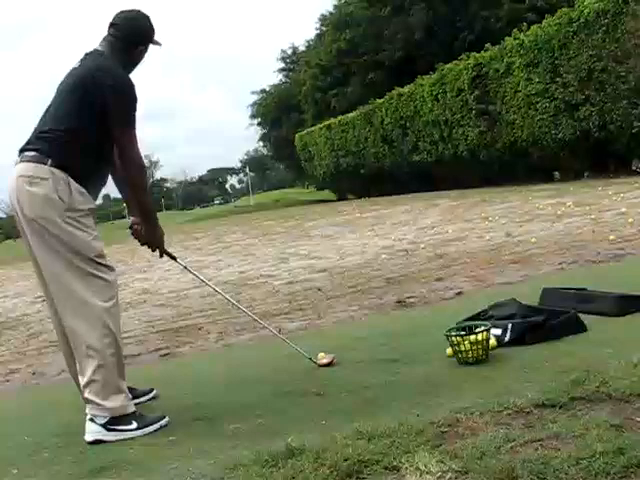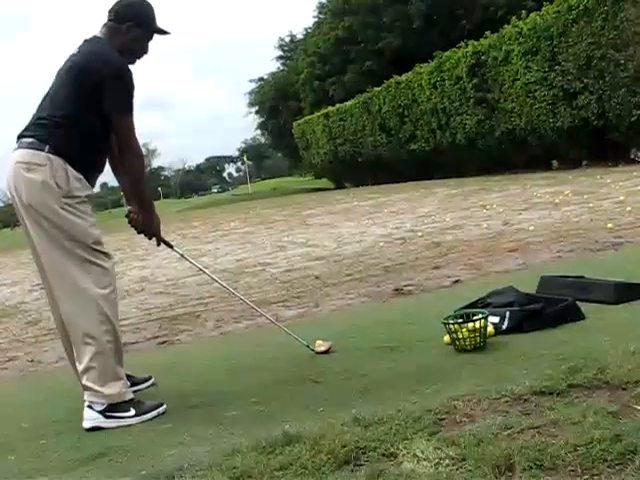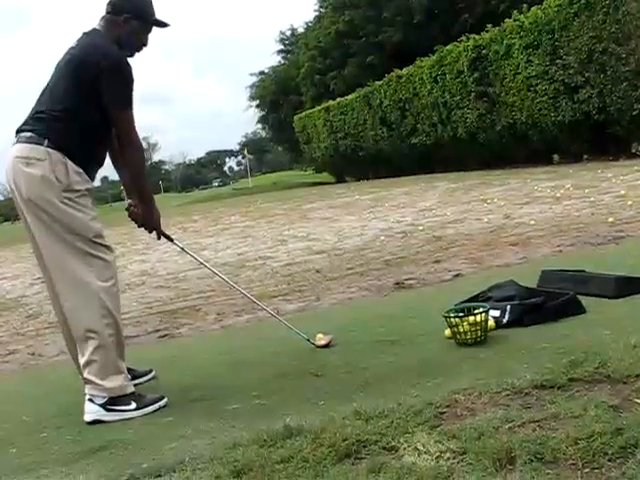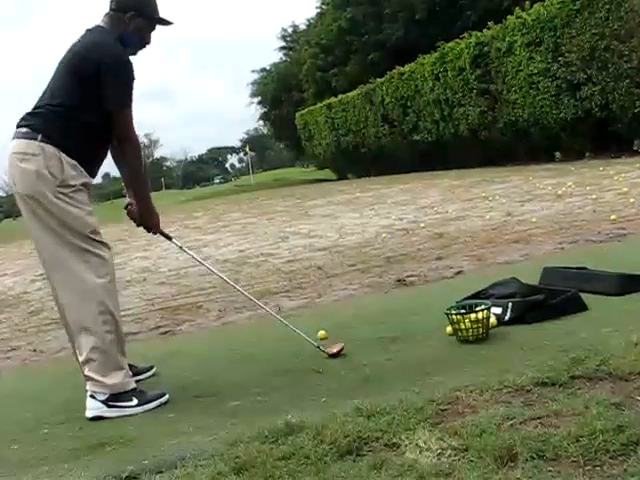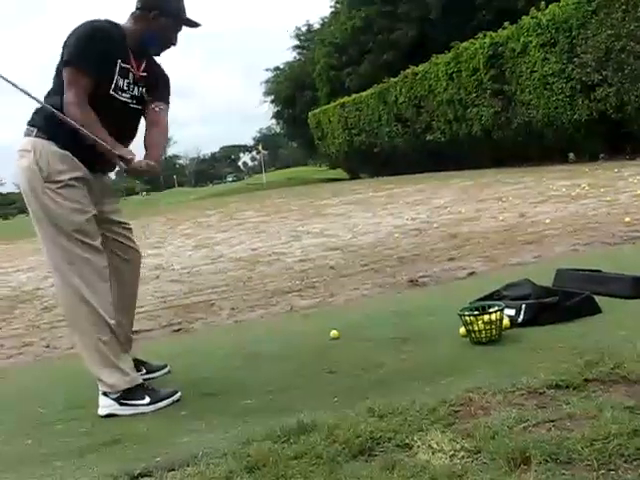
dt=0.4s
person 1, frame 1
left shoulder: (88, 71)
right shoulder: (115, 81)
left elbow: (110, 156)
right elbow: (129, 159)
left wrist: (135, 213)
right wrist: (150, 221)
left hip: (33, 182)
right hip: (51, 186)
left knee: (72, 297)
right knee: (95, 292)
left ankle: (106, 390)
right ankle: (107, 414)
person 1, frame 2
left shoulder: (89, 59)
right shoulder: (111, 67)
left elbow: (109, 143)
right elbow: (127, 146)
left wrist: (132, 202)
right wrist: (146, 209)
left hip: (32, 169)
right hip: (50, 173)
left knee: (70, 284)
right knee: (92, 279)
left ankle: (103, 377)
right ankle: (105, 400)
person 1, frame 3
left shoulder: (88, 52)
right shoulder: (110, 60)
left elbow: (110, 137)
right elbow: (127, 139)
left wrist: (134, 195)
right wrist: (147, 202)
left hip: (31, 164)
right hip: (49, 168)
left knee: (72, 278)
right knee: (93, 273)
left ankle: (103, 370)
right ankle: (106, 393)
person 1, frame 4
left shoulder: (94, 49)
right shoulder: (111, 55)
left elbow: (113, 135)
right elbow: (124, 137)
left wrist: (134, 197)
right wrist: (144, 202)
left hip: (38, 161)
right hip: (46, 164)
left knee: (74, 272)
right knee: (90, 269)
left ankle: (105, 366)
right ankle: (108, 390)
person 1, frame 5
left shoulder: (155, 75)
right shoulder: (95, 35)
left elbow: (157, 121)
right elbow: (73, 103)
left wrist: (150, 163)
right wrist: (115, 151)
left hip: (93, 169)
right hip: (51, 159)
left knee: (123, 256)
right knee: (85, 271)
left ankle: (120, 359)
right ankle: (117, 388)
